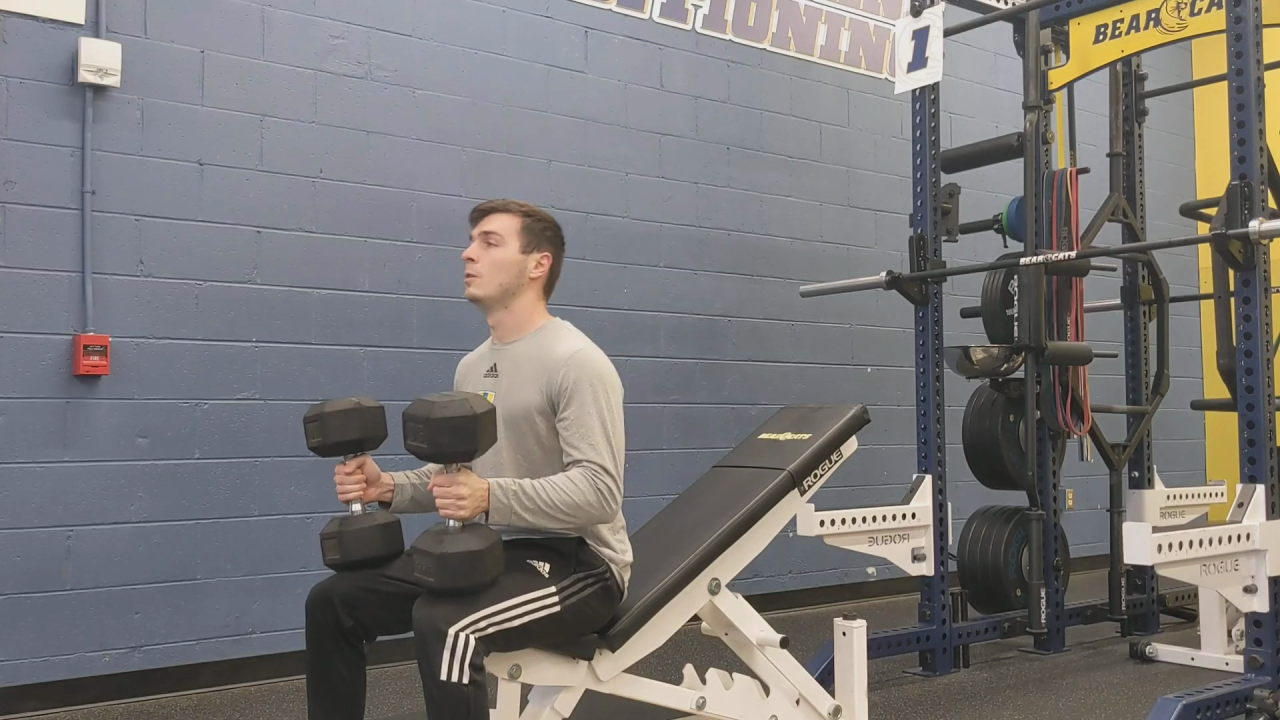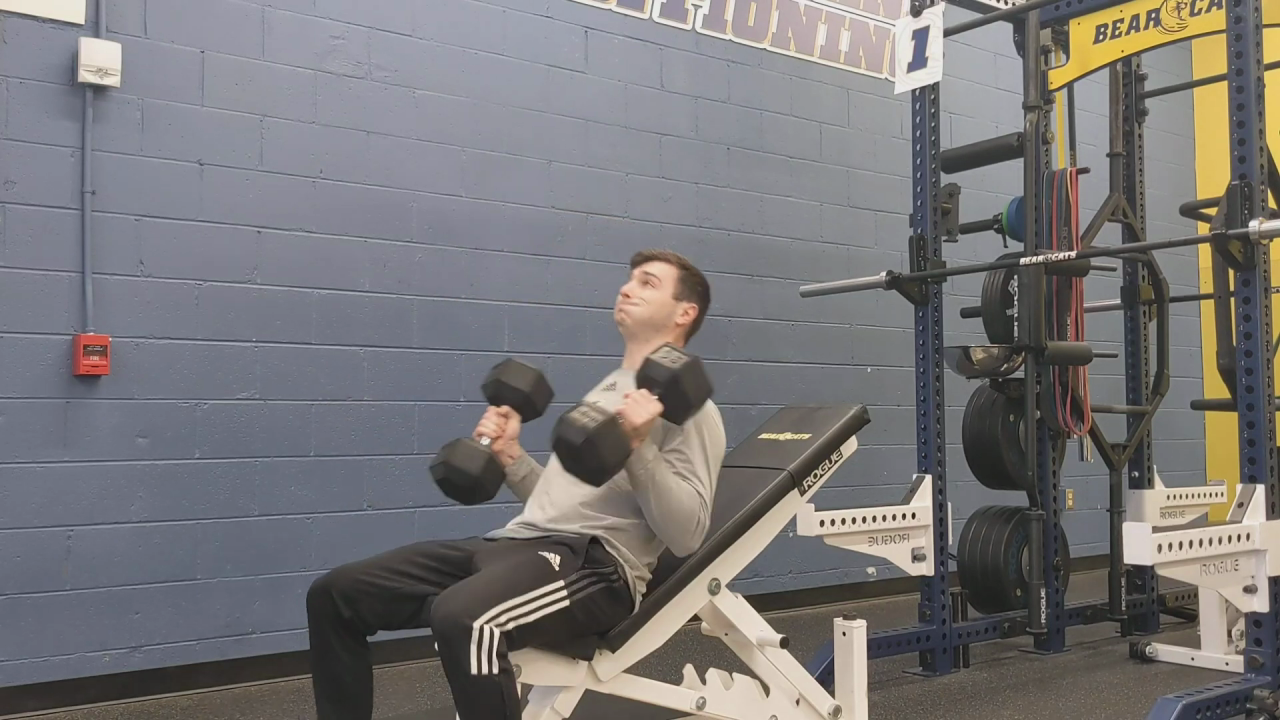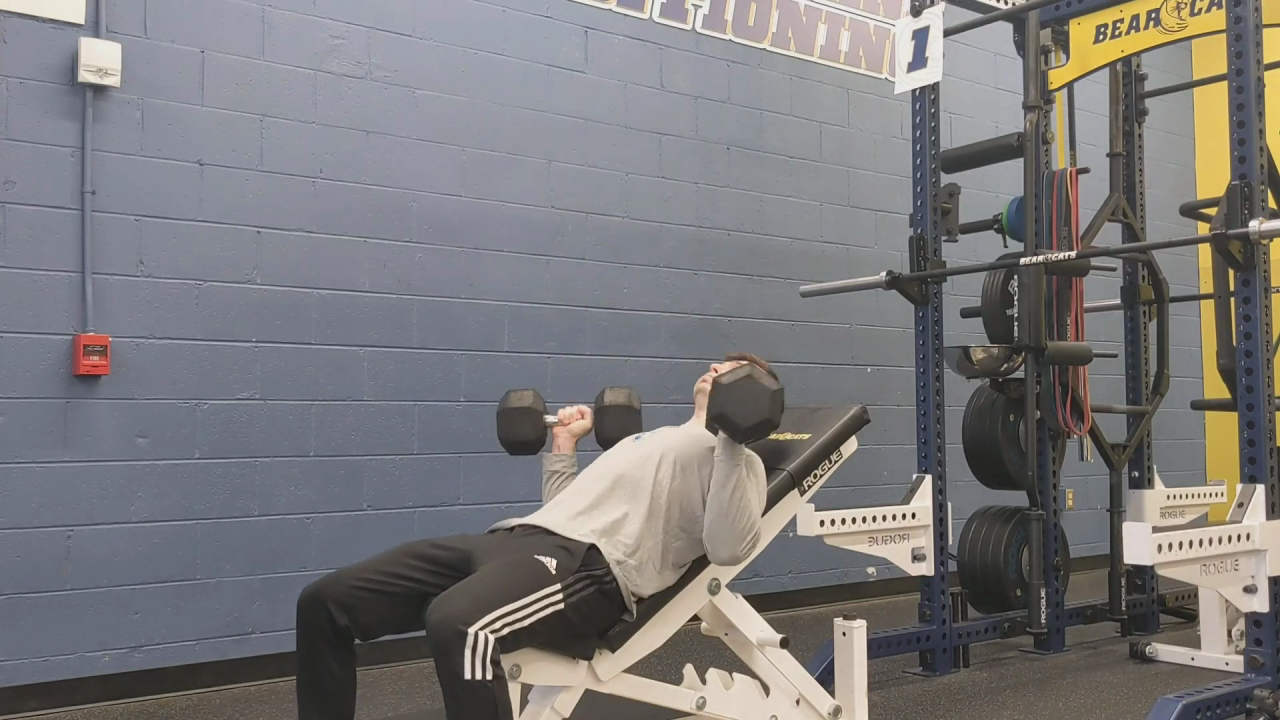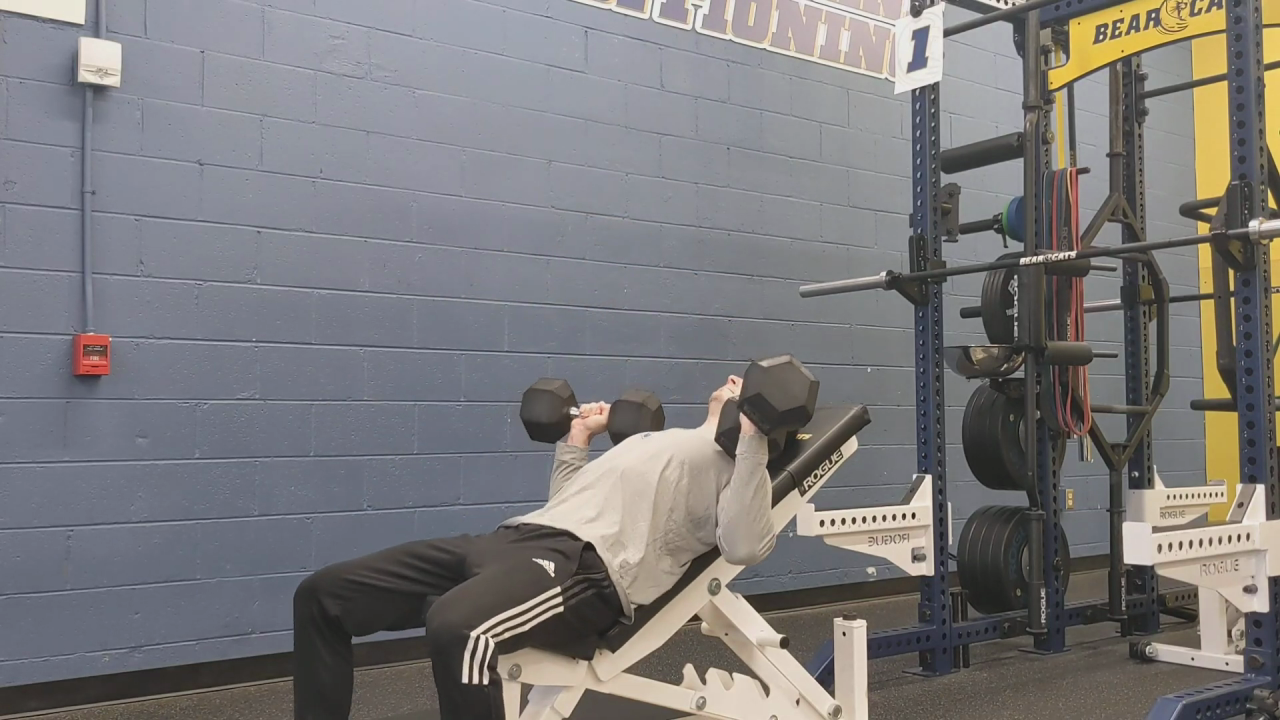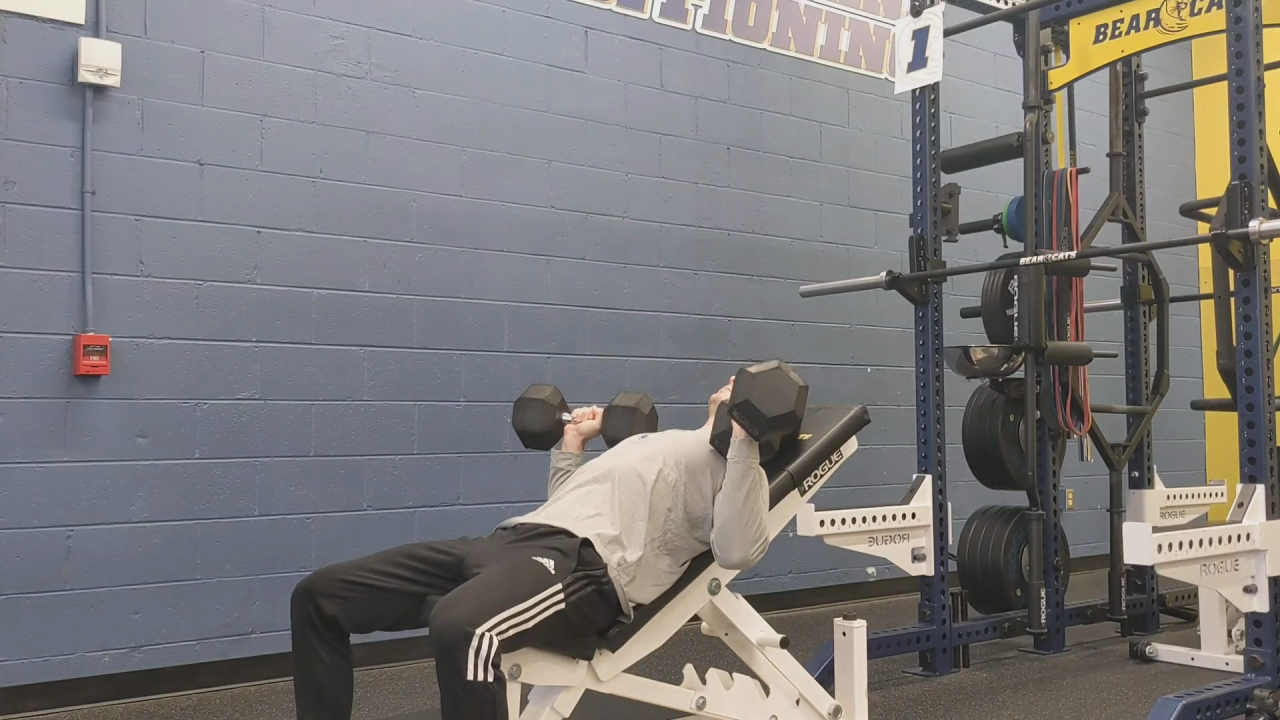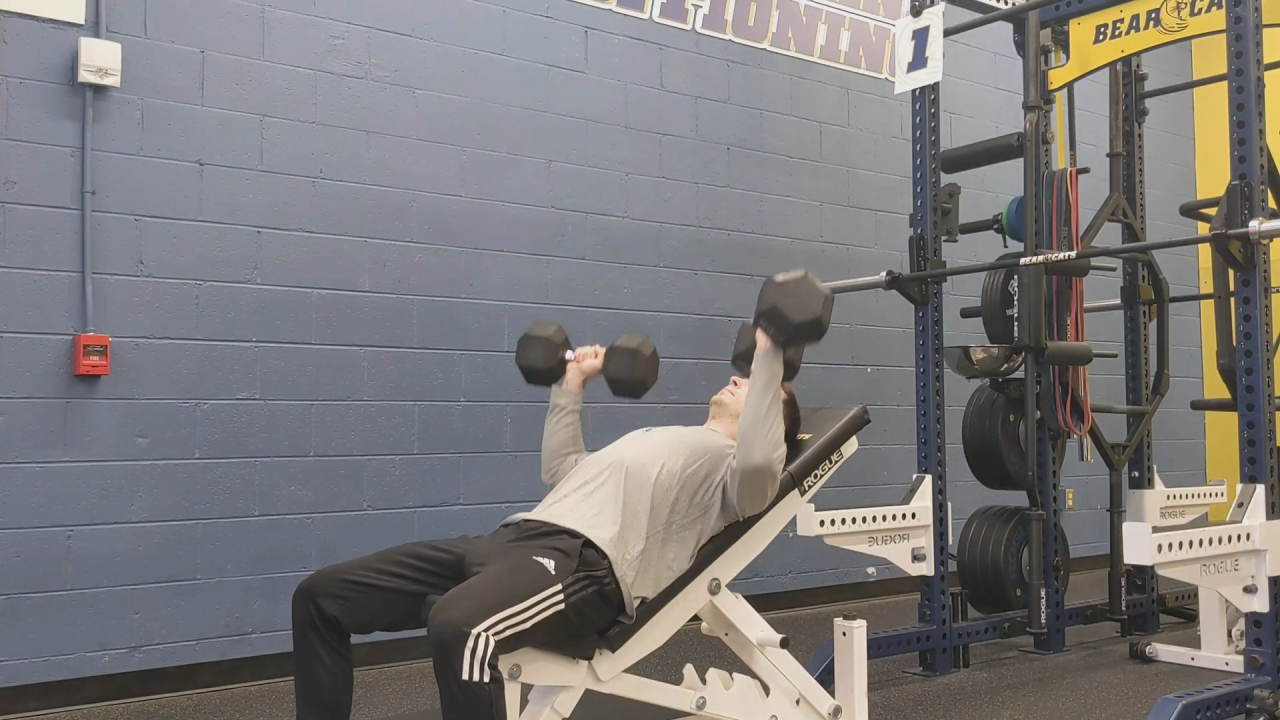
dt=0.7s
person 1, frame 1
left shoulder: (575, 362)
right shoulder: (473, 367)
left elbow: (599, 493)
right elbow: (460, 474)
left wrist: (492, 497)
right wrist: (388, 486)
left hip: (576, 561)
right hip: (494, 550)
left knee: (444, 624)
right knee: (334, 602)
person 1, frame 2
left shoulder: (689, 410)
right shoulder: (604, 392)
left elbow: (684, 534)
left wrist: (640, 444)
right wrist: (509, 453)
left hip: (591, 563)
right hip: (514, 541)
left knee: (462, 619)
right knee: (336, 593)
person 1, frame 3
left shoulder: (736, 459)
right shoulder: (654, 438)
left elbow: (728, 548)
left wrist: (731, 439)
right wrist: (562, 444)
left hip: (586, 564)
right hip: (514, 538)
left knee: (457, 626)
right knee: (325, 602)
person 1, frame 4
left shoulder: (735, 461)
right shoulder: (656, 439)
left elbow: (744, 546)
left wrist: (751, 436)
right wrist: (577, 435)
left hip: (583, 564)
right hip: (514, 538)
left knee: (457, 631)
right knee: (322, 594)
person 1, frame 5
left shoulder: (735, 464)
right shoulder: (660, 441)
left elbow: (737, 550)
left wrist: (743, 437)
right wrist: (572, 440)
left hip: (583, 562)
right hip: (513, 538)
left knee: (462, 630)
right knee: (319, 596)
person 1, frame 6
left shoulder: (731, 465)
right shoulder: (660, 436)
left elbow: (760, 459)
right elbow: (559, 469)
left wrist: (769, 353)
right wrist: (573, 382)
left hip: (584, 564)
right hip: (516, 537)
left knee: (459, 629)
right knee: (321, 595)
